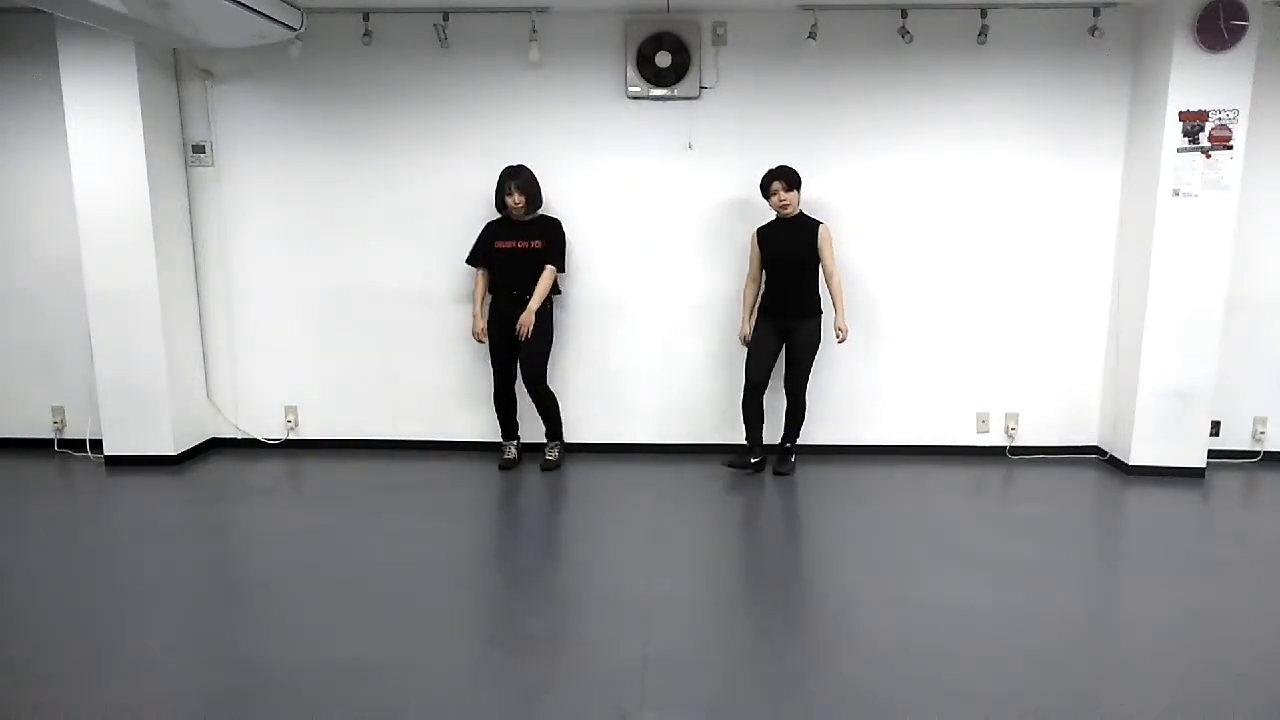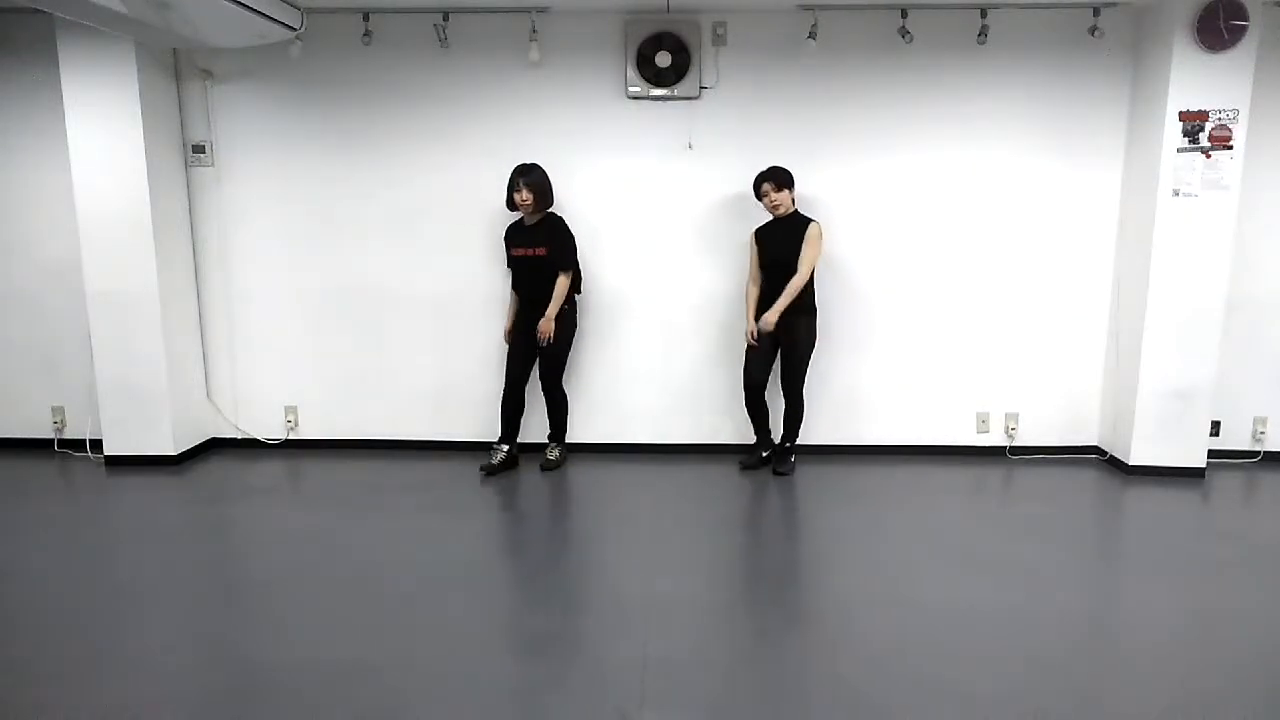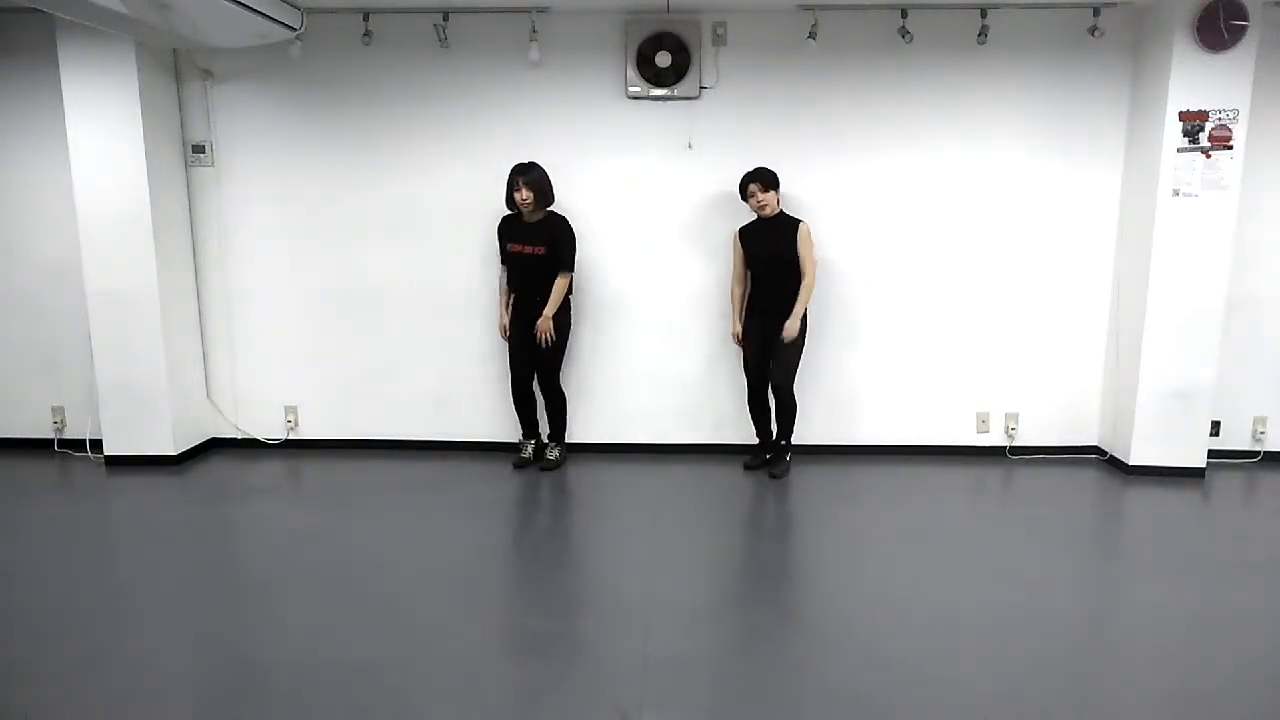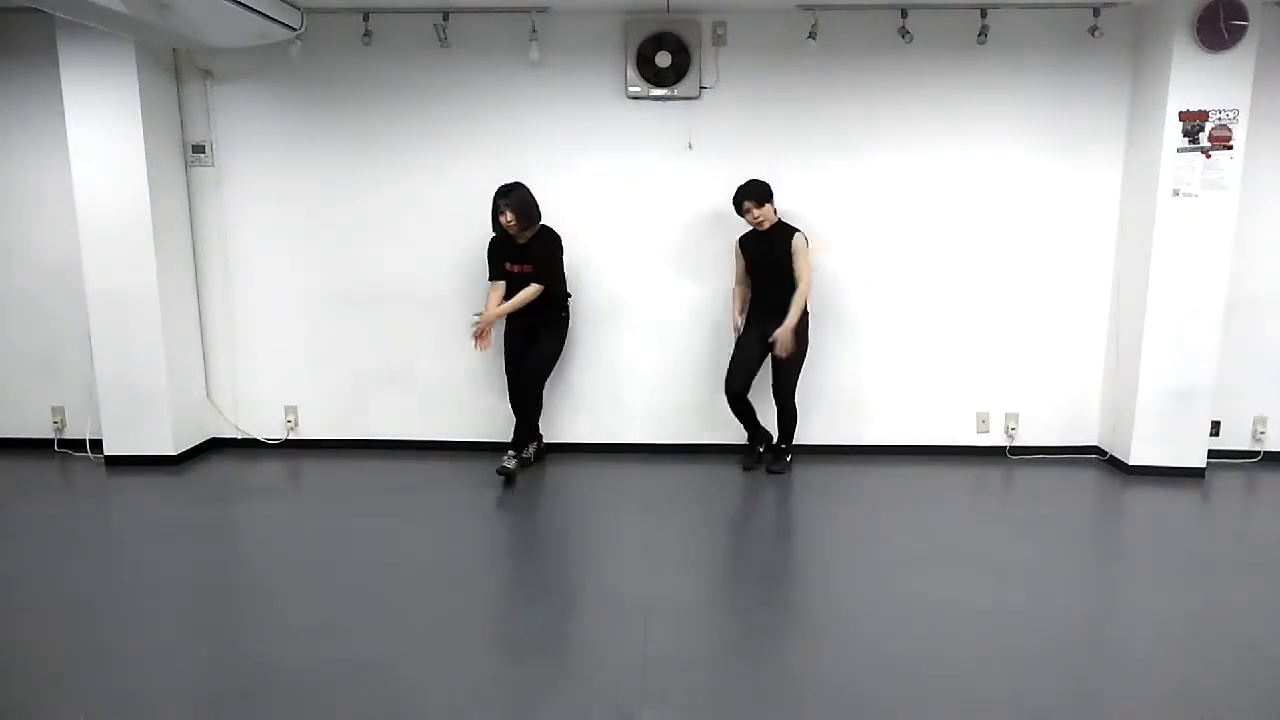
dt=0.4s
person 1, frame 1
left shoulder: (817, 230)
right shoulder: (761, 235)
left elbow: (831, 273)
right elbow: (753, 280)
left wrist: (840, 314)
right wrist: (746, 320)
left hip: (805, 321)
right hip: (768, 320)
left knee: (795, 389)
right knee: (753, 383)
left ankle: (787, 450)
right ankle: (754, 453)
person 1, frame 2
left shoulder: (809, 228)
right shoulder: (760, 234)
left elbow: (802, 274)
right elbow: (754, 280)
left wrist: (777, 312)
right wrist: (750, 319)
left hip: (799, 319)
right hip: (765, 318)
left knee: (792, 389)
right knee: (752, 384)
left ankle: (787, 449)
right ankle: (764, 446)
person 1, frame 3
left shoulder: (797, 228)
right shoulder: (743, 234)
left elbow: (808, 277)
right elbow: (739, 281)
left wrist: (796, 317)
right wrist: (736, 321)
left hip: (787, 320)
right hip: (755, 320)
left knee: (781, 385)
right knee: (755, 388)
left ankle: (783, 449)
right ankle: (765, 445)
person 1, frame 4
left shoulder: (793, 238)
right shoulder: (744, 243)
left elbow: (803, 286)
left wrist: (789, 326)
right wrist: (738, 314)
left hip: (787, 326)
right hip: (755, 323)
left knee: (783, 393)
right knee: (734, 387)
left ankle: (783, 450)
right ankle: (759, 439)
person 2, frame 1
left shoulder: (550, 227)
right shoulder: (493, 230)
left elbow: (550, 271)
right elbow: (481, 274)
left wrist: (531, 311)
right wrist: (477, 315)
left hip: (536, 312)
right hip: (500, 313)
left knee: (535, 380)
right knee: (503, 382)
left ankle: (554, 441)
right ankle: (510, 442)
person 2, frame 2
left shoulder: (556, 227)
right shoulder: (513, 232)
left elbow: (565, 275)
left wrist: (550, 317)
right wrist: (511, 319)
left hip: (557, 315)
right hip: (526, 315)
left knee: (551, 381)
right knee: (514, 381)
left ankle: (556, 444)
right ankle: (505, 447)
person 2, frame 3
left shoulder: (557, 226)
right shoulder: (507, 226)
left elbow: (564, 275)
right elbow: (506, 271)
left wrist: (548, 316)
right wrist: (504, 312)
left hip: (552, 314)
right hip: (521, 312)
left knee: (548, 380)
right knee: (519, 380)
left ankle: (556, 444)
right ankle: (530, 440)
person 2, frame 4
left shoulder: (548, 240)
right shoulder: (498, 245)
left elbow: (537, 287)
right elbow: (498, 287)
left wrist: (496, 313)
right wrist: (487, 321)
left hip: (552, 321)
right hip: (517, 322)
left knee: (532, 382)
right knee: (516, 385)
left ankle: (516, 451)
right ankle: (532, 442)
